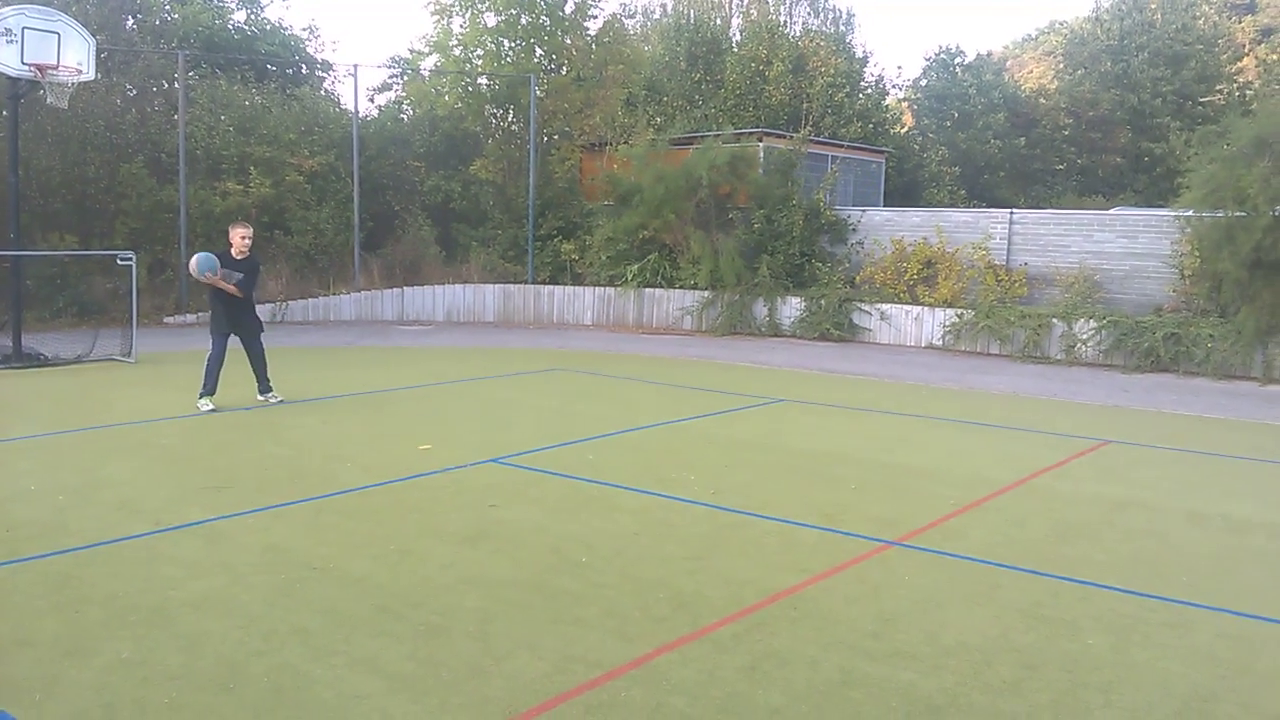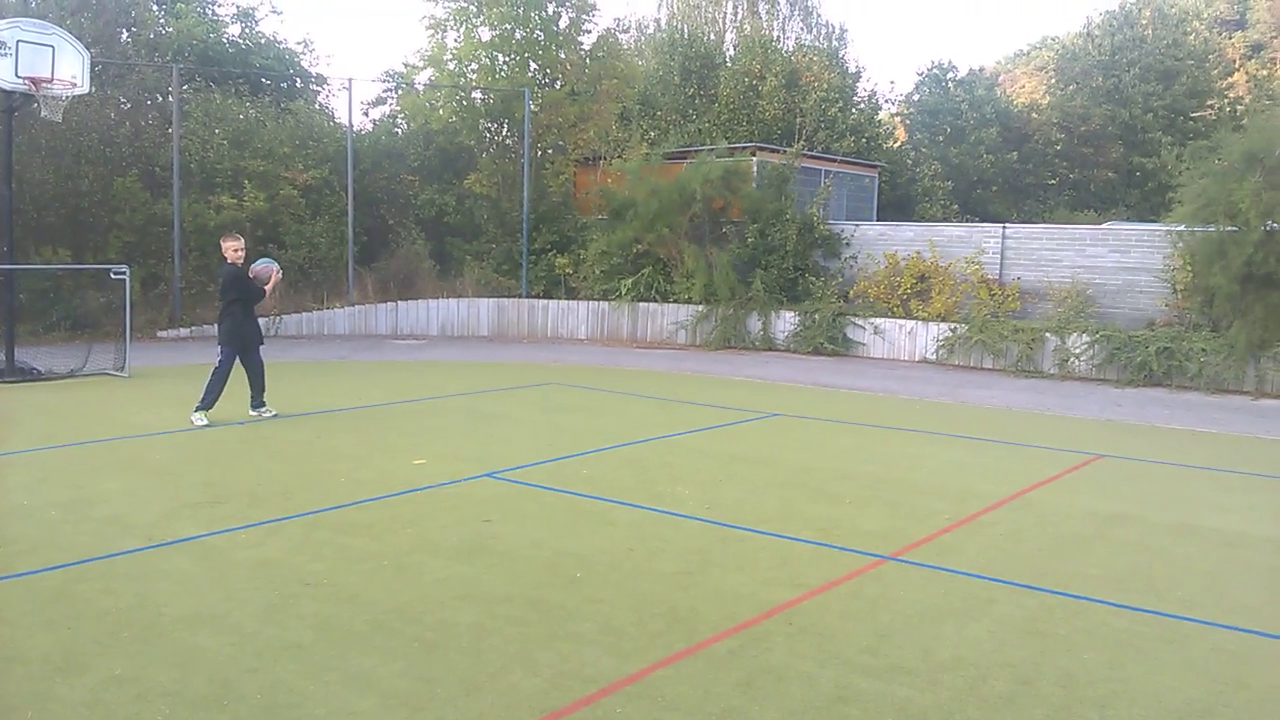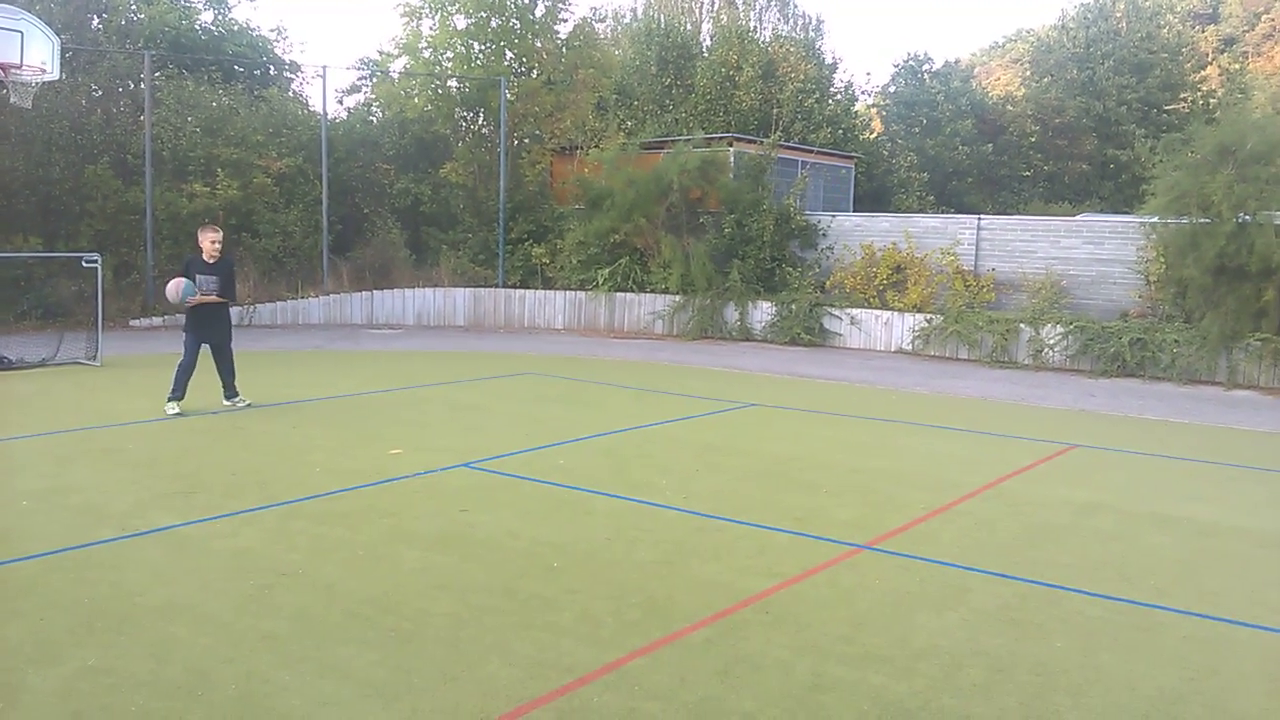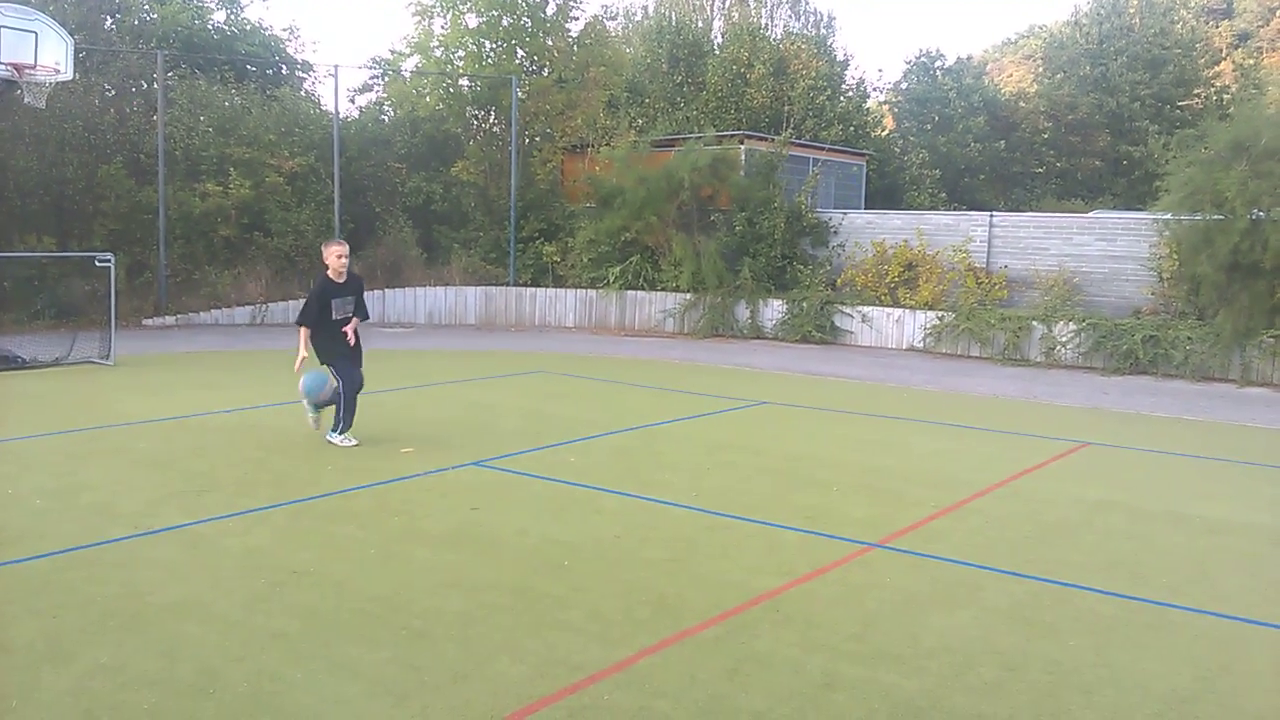
dt=1s
person 1, frame 1
left shoulder: (252, 264)
right shoulder: (219, 257)
left elbow: (242, 291)
right elbow: (206, 275)
left wrist: (218, 283)
right wrist: (206, 277)
left hip: (245, 316)
right hip: (221, 315)
left knee: (257, 352)
right knee: (216, 354)
left ankle: (265, 390)
right ankle: (205, 396)
person 1, frame 2
left shoulder: (235, 271)
right shoulder: (234, 273)
left elbow: (248, 295)
right elbow: (257, 296)
left wrist: (254, 282)
right wrist: (273, 282)
left hip: (245, 330)
right hip: (231, 331)
left knee: (256, 367)
right knee: (222, 370)
left ankle: (257, 405)
right ankle: (200, 410)
person 1, frame 3
left shoulder: (226, 265)
right shoulder: (191, 264)
left elbow: (228, 296)
left wrist: (203, 299)
left hip: (218, 321)
right hip: (195, 322)
left knee: (225, 359)
right knee: (189, 360)
left ankle: (231, 395)
right ankle: (173, 400)
person 1, frame 4
left shoulder: (356, 282)
right shoulder: (321, 287)
left elbow: (359, 313)
right elbow: (306, 321)
left wrist: (352, 327)
right wrist: (302, 349)
left hip: (345, 336)
right hip: (327, 341)
left knee: (355, 382)
right knee: (351, 381)
left ankle: (316, 404)
right ankle: (337, 432)
